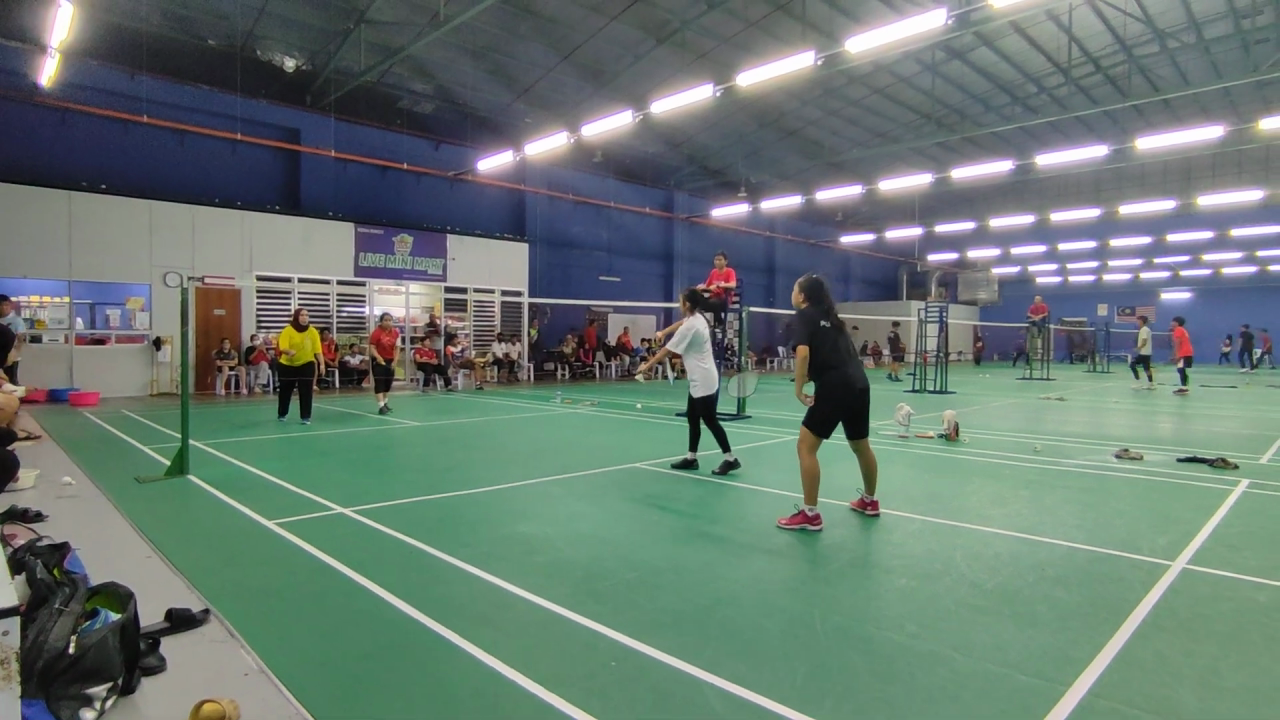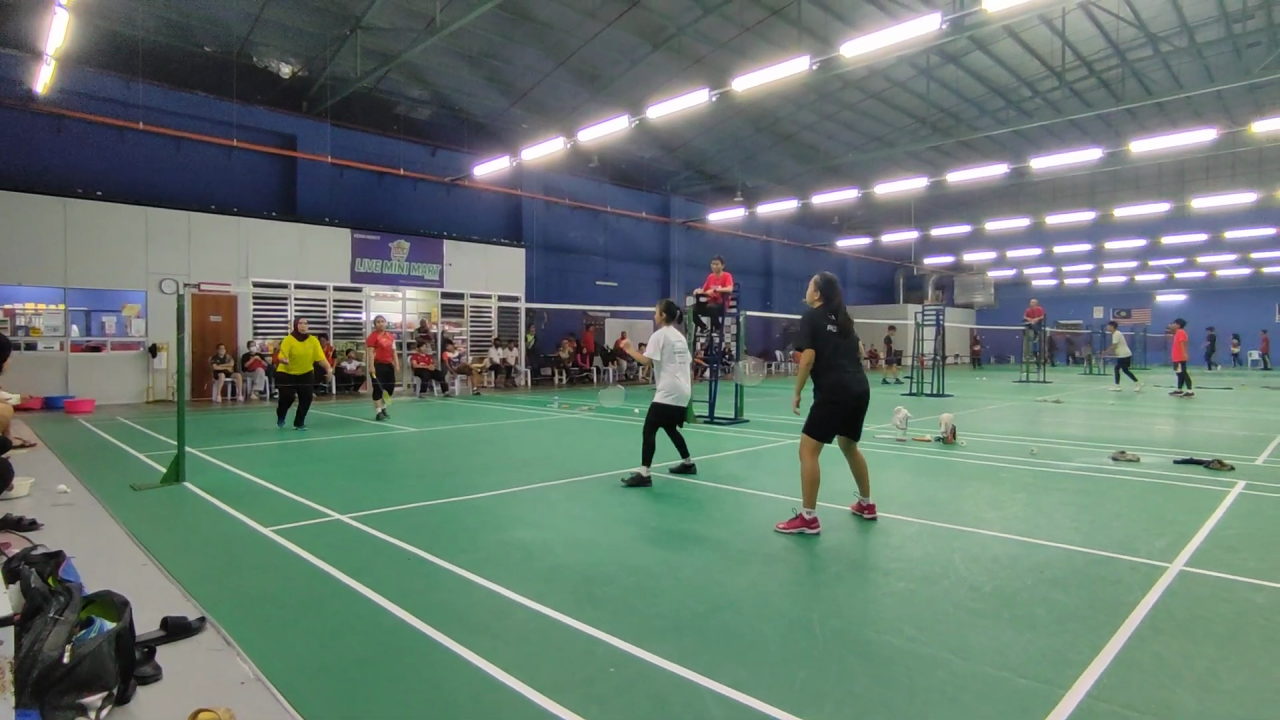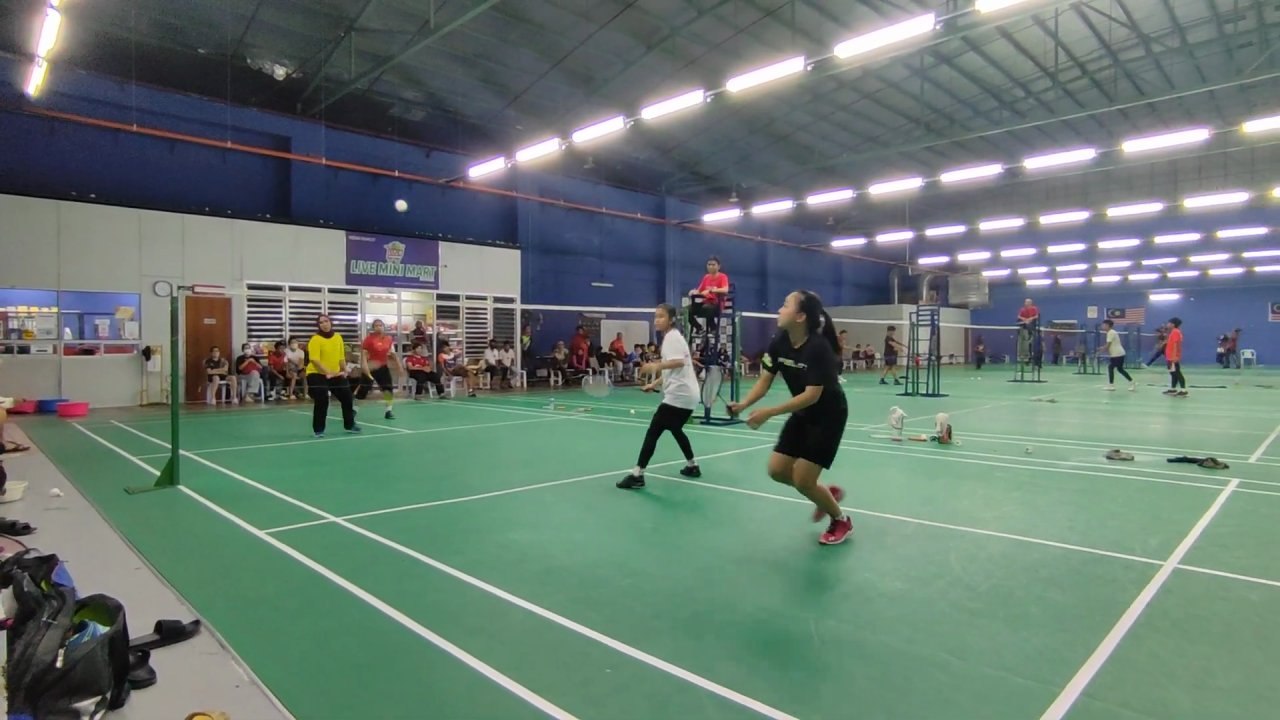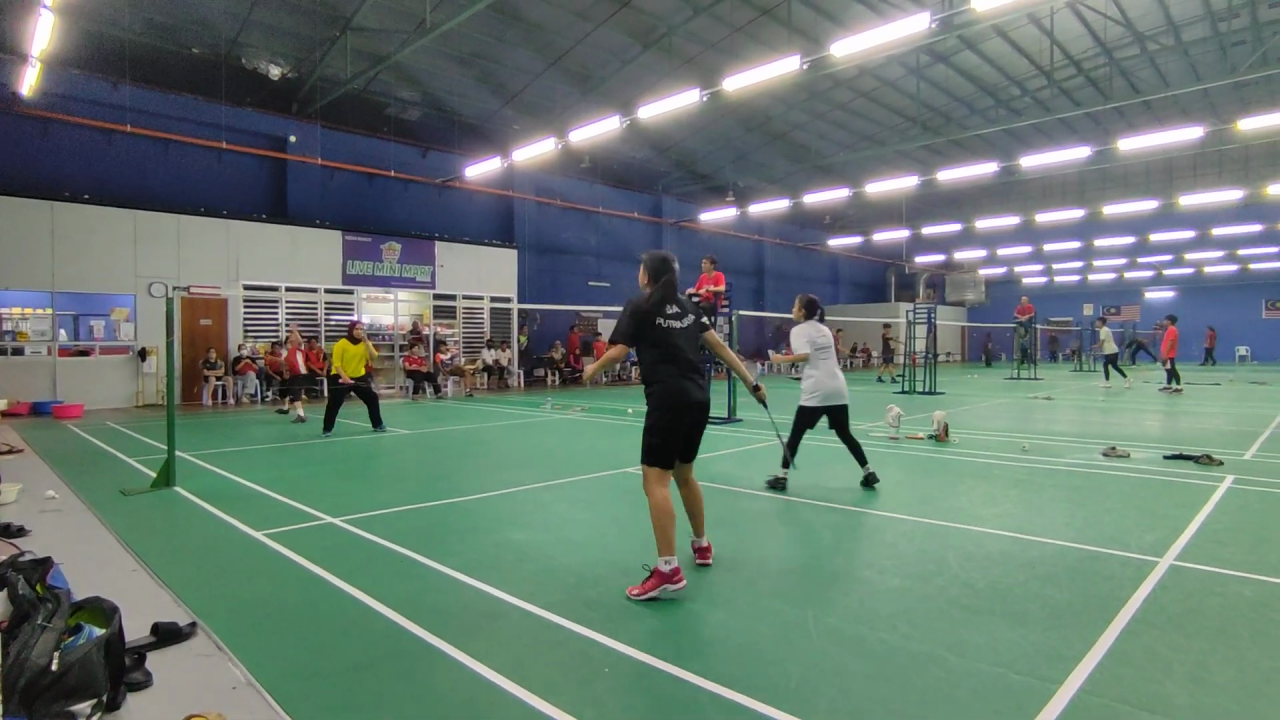
dt=1s
person 1, frame 1
left shoulder: (803, 316)
right shoulder: (830, 317)
left elbow: (803, 353)
left wrist: (798, 389)
right wrist: (811, 374)
left hip: (834, 388)
right hip: (859, 385)
left knee: (806, 447)
right knee: (861, 446)
left ankle: (810, 514)
right ankle: (869, 501)
person 1, frame 2
left shoulder: (811, 317)
right shoulder: (842, 318)
left elbow: (808, 358)
right elbow: (857, 352)
left wrist: (797, 392)
left hip: (833, 391)
right hip: (860, 388)
left knee: (808, 451)
right knee: (848, 446)
left ankle: (808, 518)
right ankle: (866, 504)
person 1, frame 3
left shoulder: (819, 347)
right shoulder: (779, 342)
left elbow: (811, 395)
right elbow: (763, 380)
left wrist: (766, 413)
right wrist: (742, 405)
left hip: (827, 415)
right hip: (801, 414)
left knee: (802, 481)
right knee: (777, 470)
left ankle: (841, 521)
right ankle: (827, 492)
person 1, frame 4
left shoulder: (638, 306)
right shoulder: (688, 306)
left elbow: (617, 355)
right elbow: (719, 347)
left wrist: (594, 369)
right wrist: (751, 382)
left hip: (667, 400)
right hip: (698, 397)
left knee: (656, 481)
right knee: (682, 472)
left ankle: (669, 570)
right ankle: (701, 545)
person 2, frame 1
left shoulder: (688, 327)
right shoulder: (698, 319)
left elbow: (666, 351)
right elbow: (682, 322)
left wrist: (646, 366)
left hip: (703, 381)
right hip: (699, 380)
left knee: (710, 420)
right knee: (693, 418)
left ankle: (730, 459)
right ankle: (692, 458)
person 2, frame 2
left shoulder: (660, 335)
right shoulder: (680, 336)
left elbow: (646, 360)
left wrist: (629, 349)
left hip: (669, 392)
right hip: (683, 391)
left knee: (649, 430)
right knee: (671, 428)
left ankle: (644, 473)
right ankle: (688, 463)
person 2, frame 3
left shoulder: (672, 337)
right shoulder: (673, 337)
left elbow: (679, 362)
left wrist: (655, 366)
right wrist: (655, 383)
left hip: (679, 395)
right hip: (688, 394)
left knee: (652, 433)
right knee: (675, 429)
left ankle: (637, 475)
right ankle: (692, 466)
person 2, frame 4
left shoulder: (798, 330)
right shoulder: (824, 330)
left elbow: (805, 355)
left wrist: (783, 359)
left hip: (816, 392)
right hip: (838, 389)
left knee: (796, 434)
right knee: (844, 433)
left ankle: (782, 477)
right ankle: (868, 472)
